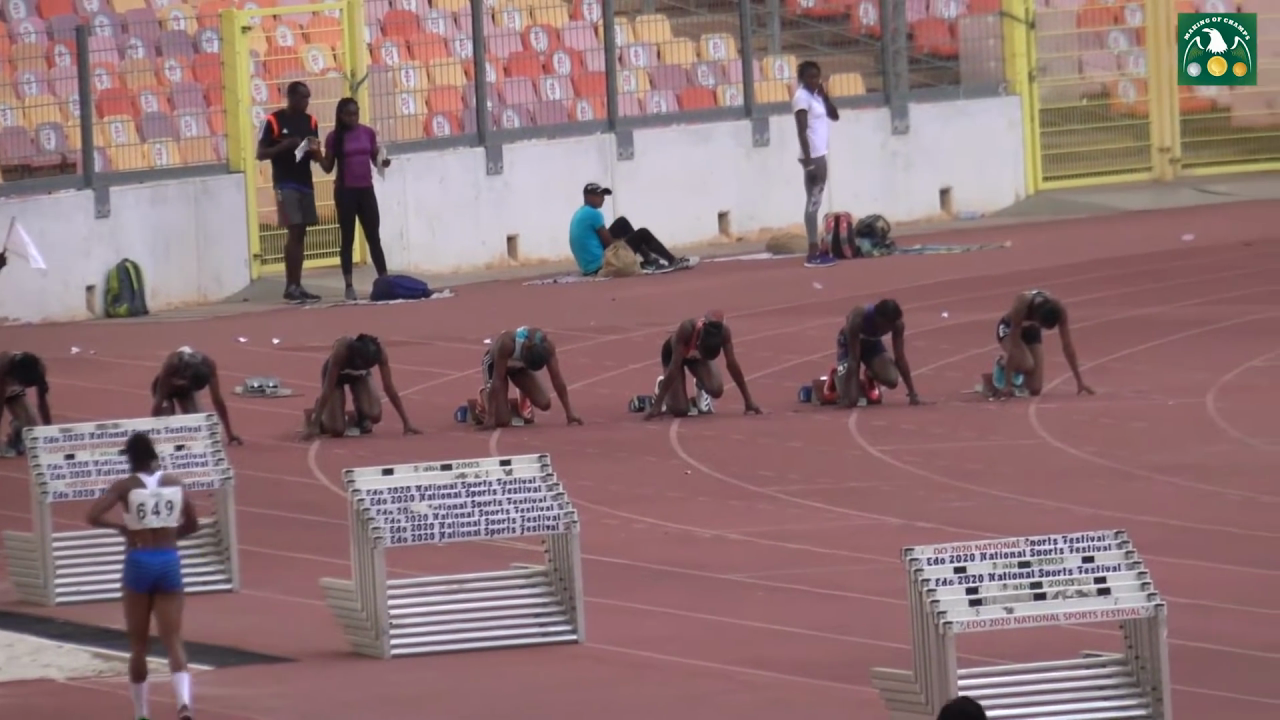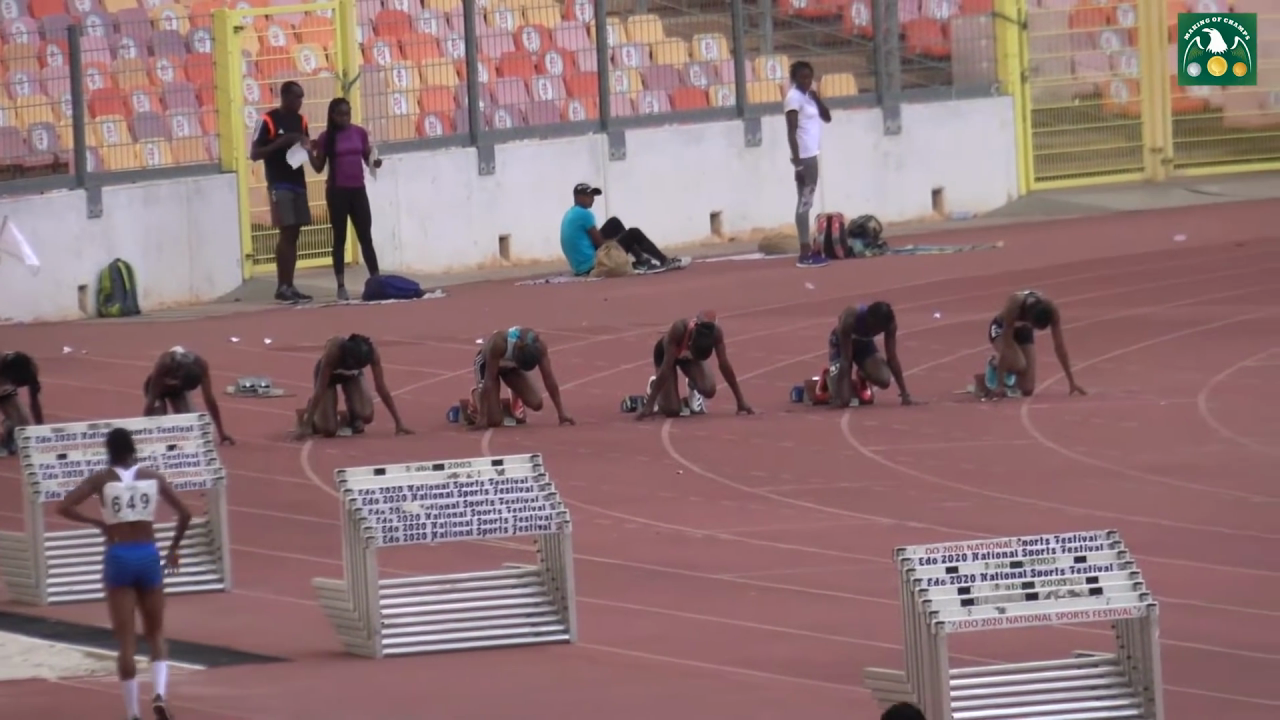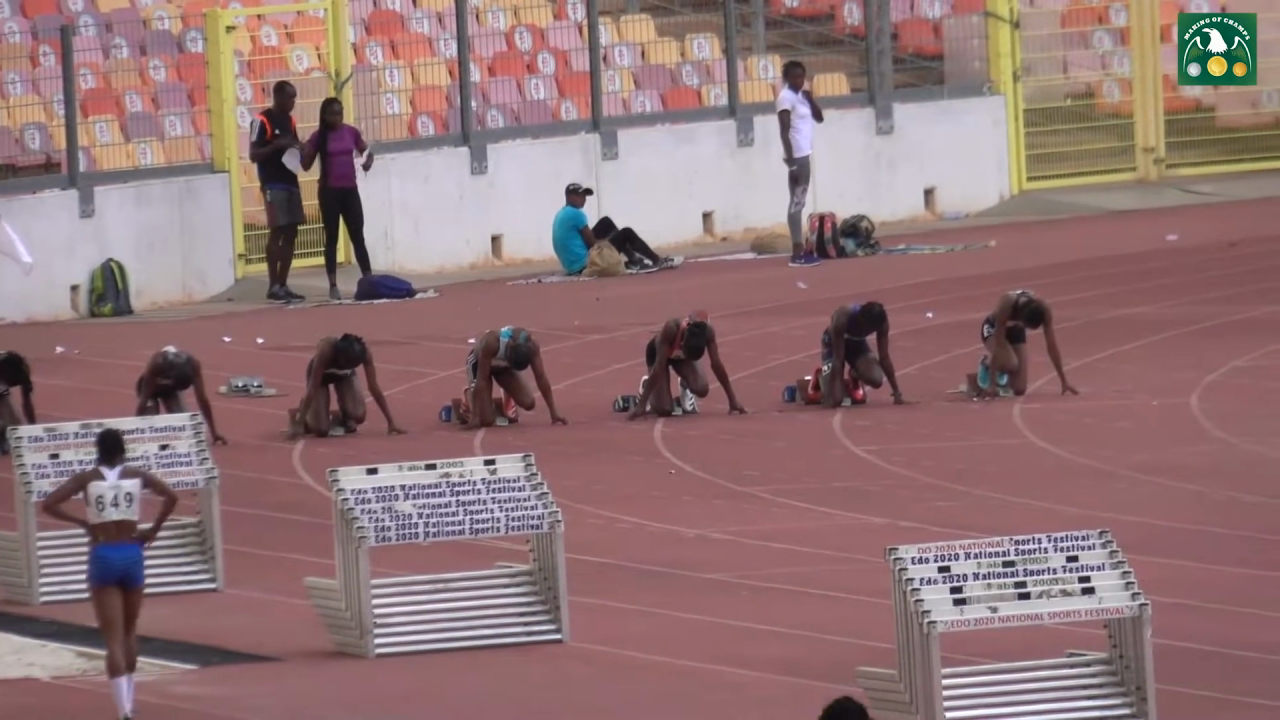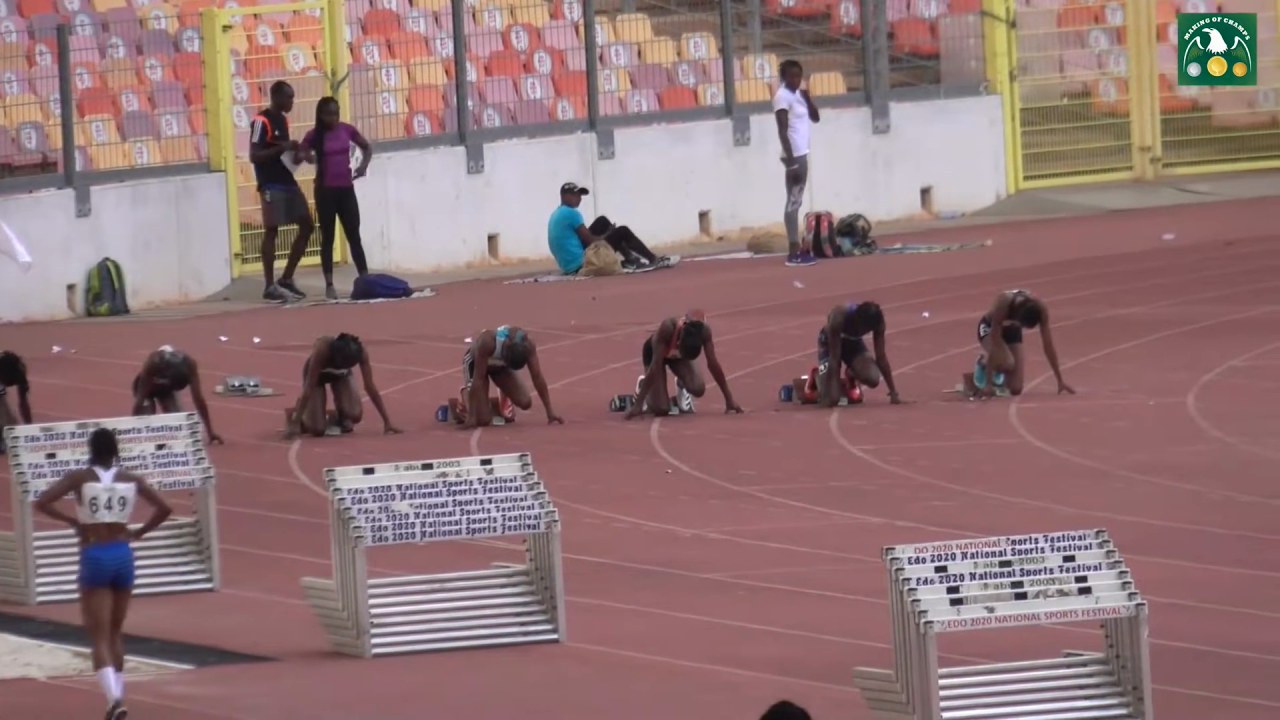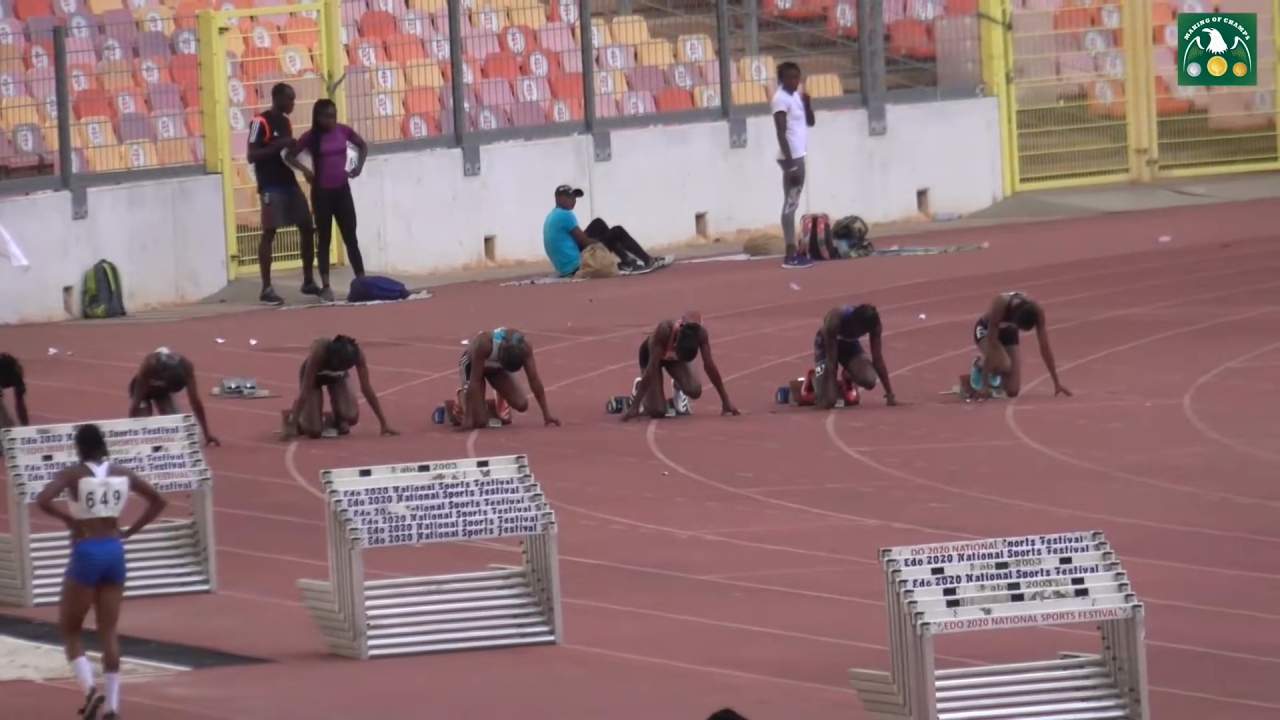
dt=0.2s
person 1, frame 1
left shoulder: (125, 486)
right shoulder: (174, 483)
left elbow: (92, 517)
right elbow: (193, 524)
left wrist: (121, 527)
left hip: (138, 563)
right hip: (169, 561)
left knee: (139, 645)
right knee: (173, 642)
person 1, frame 2
left shoulder: (101, 479)
right shoulder: (152, 477)
left elbow: (64, 508)
right elbow: (184, 513)
left wrist: (99, 523)
right wrist: (174, 548)
left hip: (118, 558)
right hip: (148, 556)
left knee: (126, 641)
right knee: (155, 634)
right ankle: (159, 696)
person 1, frame 3
left shoulder: (86, 478)
right shoulder: (137, 475)
left elbow: (48, 505)
right elbow: (171, 496)
left wrist: (82, 522)
right wrist: (153, 530)
left hip: (103, 558)
right hip: (132, 555)
left knee: (113, 641)
right knee: (128, 634)
person 1, frame 4
left shoulder: (79, 478)
right shoulder: (131, 479)
left elbow: (41, 502)
right elbow: (165, 509)
left wrist: (72, 521)
right wrist: (138, 533)
left hip: (94, 559)
right hip: (123, 557)
left knee: (99, 641)
right knee: (114, 635)
person 1, frame 5
left shoulder: (72, 474)
right shoulder: (123, 473)
left elbow: (42, 501)
right elbow: (159, 501)
left wrist: (68, 519)
right wrist: (130, 530)
left hip: (86, 554)
right hip: (114, 552)
left knee: (70, 630)
right knee: (108, 634)
left ankle: (91, 689)
person 2, frame 1
left shoulder: (310, 121)
right shoulder: (274, 121)
right elbow: (261, 154)
left wrist: (314, 149)
right wrist: (284, 145)
left hip: (306, 184)
right hip: (286, 185)
left knee: (300, 235)
right knee: (294, 232)
left ankle: (297, 286)
right ankle: (290, 286)
person 2, frame 2
left shoulder: (301, 121)
right shoulder: (267, 120)
right elbow: (255, 154)
left wrist: (307, 147)
right wrist: (280, 142)
left hip: (299, 183)
right hip: (280, 185)
left knee: (293, 235)
right knee: (286, 233)
left ankle: (290, 286)
right ankle: (281, 287)
person 2, frame 3
left shoulder: (290, 120)
right shoulder: (262, 120)
right elbow: (253, 155)
left wrist: (299, 148)
right wrist: (279, 144)
left hip: (291, 183)
right hip: (273, 185)
left knee: (290, 234)
right knee: (277, 232)
left ankle: (283, 285)
right ankle: (273, 286)
person 2, frame 4
left shoulder: (282, 119)
right shoulder: (261, 121)
right elbow: (254, 156)
left wrist: (298, 152)
right wrist: (283, 147)
left hip: (288, 182)
right hip: (271, 185)
left knee: (307, 225)
right knee: (271, 232)
left ankle: (286, 278)
right ankle: (270, 286)
person 2, frame 5
left shoulder: (285, 122)
right shoulder: (261, 122)
right elbow: (251, 156)
right wrist: (278, 145)
left hip: (290, 185)
right hip: (271, 187)
left knee: (308, 229)
right knee: (269, 234)
left ankle: (309, 282)
right ankle: (266, 288)
person 3, frame 1
left shoulder: (815, 96)
right shoulder: (801, 97)
left elbow: (834, 116)
right elbow: (802, 133)
left wrist: (824, 95)
right wrist: (809, 164)
left hip: (819, 155)
right hip: (812, 157)
left knee: (814, 202)
right knee: (814, 202)
left ankle: (816, 248)
right ankle: (813, 254)
person 3, frame 2
left shoulder: (808, 96)
right shoulder: (793, 98)
left elbow: (827, 118)
right elbow: (792, 133)
left wrist: (817, 100)
right wrist: (798, 164)
left hip: (811, 156)
right hip: (804, 157)
left knee: (806, 202)
right knee: (805, 202)
left ankle: (808, 249)
right ankle: (805, 254)
person 3, frame 3
left shoulder: (801, 96)
right shoulder: (785, 98)
left elbow: (819, 118)
right elbow: (784, 133)
left wrist: (810, 100)
right wrist: (792, 164)
left hip: (803, 155)
right hip: (796, 157)
left knee: (799, 202)
right knee: (797, 202)
left ankle: (800, 248)
right ankle: (797, 254)
person 3, frame 4
left shoulder: (798, 94)
right shoulder: (782, 97)
left elbow: (815, 118)
right elbow: (783, 132)
left wrist: (808, 99)
right wrist: (792, 163)
left hip: (801, 155)
right hip: (794, 156)
left knee: (796, 201)
right knee: (793, 202)
left ankle: (797, 247)
right ankle: (793, 253)
person 3, frame 5
left shoulder: (795, 96)
right shoulder: (780, 99)
left elbow: (810, 122)
right elbow: (781, 134)
left wrist: (807, 104)
right wrist: (791, 165)
left hip: (798, 157)
right hip: (791, 158)
left knee: (792, 203)
right knee: (791, 203)
left ankle: (793, 250)
right ankle: (790, 255)
person 4, frame 1
left shoulder: (368, 132)
right shoulder: (334, 137)
left elbow: (375, 158)
right elbow: (328, 168)
left wrist: (383, 162)
left hip: (366, 190)
right hip: (345, 191)
left knee: (373, 237)
right knee: (347, 238)
right ankle: (349, 286)
person 4, frame 2
left shoulder: (359, 132)
right shoulder: (326, 137)
left elbow: (368, 157)
right elbow: (318, 168)
left wrist: (375, 162)
right wrist: (311, 152)
left hip: (358, 190)
right hip: (337, 191)
left knee: (366, 237)
right knee: (339, 239)
right ankle: (341, 286)
person 4, frame 3
left shoulder: (351, 132)
right shoulder: (318, 136)
left elbow: (367, 152)
right elbow: (306, 166)
left wrist: (368, 162)
right wrist: (305, 153)
left hip: (350, 190)
right hip: (329, 191)
left knee: (358, 237)
right knee: (331, 238)
right ankle: (333, 286)
person 4, frame 4
left shoulder: (347, 129)
right shoulder: (314, 135)
left elbow: (367, 147)
right elbow: (296, 156)
left wrist: (363, 165)
right wrist: (304, 156)
left hip: (346, 189)
right hip: (325, 191)
left knee: (354, 236)
right knee: (328, 238)
right ankle: (329, 285)
person 4, frame 5
left shoulder: (344, 130)
right shoulder: (310, 136)
left elbow: (363, 146)
right elbow: (289, 156)
left wrist: (359, 165)
right wrist: (303, 169)
left hip: (342, 190)
right hip: (321, 192)
left knee: (351, 237)
right knee: (324, 239)
right ankle: (325, 286)
